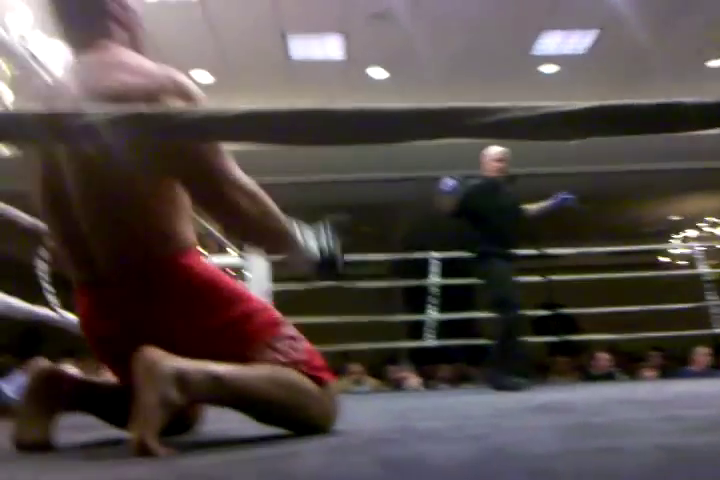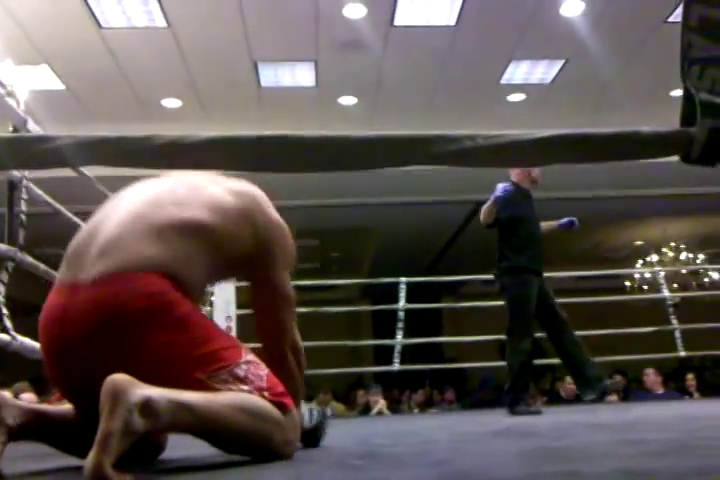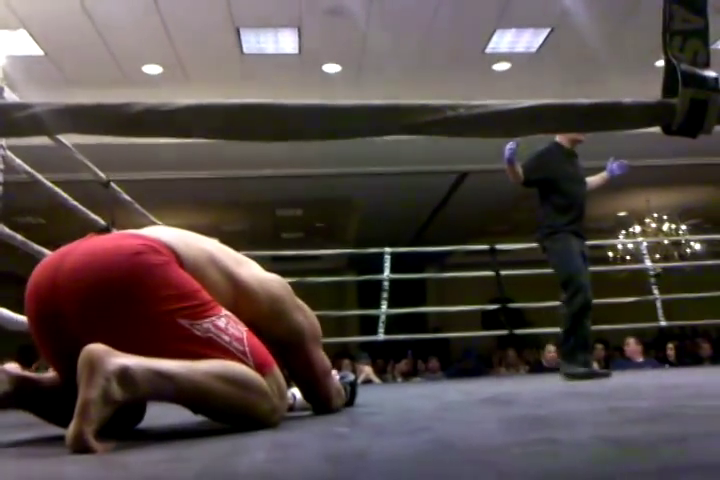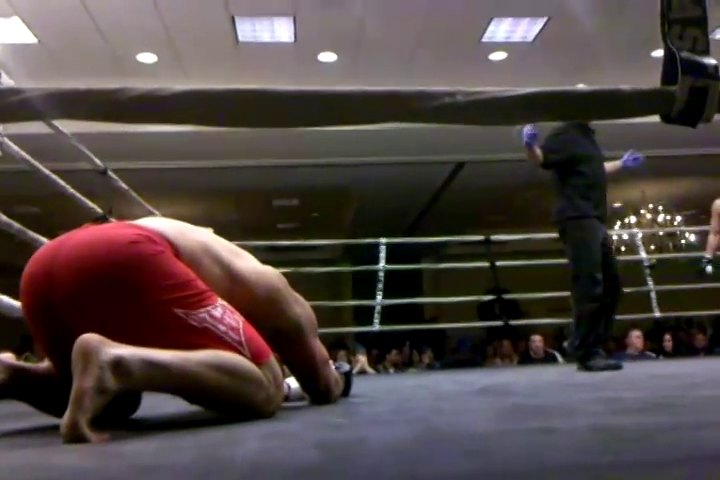
dt=0.7s
person 1, frame 1
left shoulder: (52, 103)
right shoulder: (156, 84)
right elbow: (230, 199)
right wrist: (302, 243)
left hip: (103, 313)
right hip: (173, 290)
left knee: (179, 414)
right knee: (318, 402)
left ankle: (65, 388)
right ankle: (181, 377)
person 1, frame 2
left shoulder: (170, 191)
right shoulder: (263, 215)
right elbow: (283, 343)
right wrist: (296, 413)
left knee: (132, 433)
right knee: (281, 430)
right ankle: (144, 403)
person 1, frame 3
right shoulder: (285, 306)
right elbow: (326, 400)
right wrist: (341, 389)
right hip: (127, 270)
left knee: (118, 408)
right knee: (268, 400)
right ankle: (118, 371)
person 1, frame 4
right shoulder: (280, 298)
right elbow: (324, 390)
left wrist: (281, 385)
right wrist: (336, 379)
right hip: (123, 261)
left knee: (114, 398)
right knee: (264, 389)
right ankle: (114, 362)
person 2, frame 1
left shoulder: (505, 191)
right shoulder: (476, 189)
left elbow: (520, 212)
right elbow: (451, 210)
left wrist: (552, 203)
right wrist: (448, 193)
left hip: (505, 258)
right hip: (490, 258)
left knee: (507, 313)
right knee: (510, 310)
left ankle: (498, 372)
right ankle: (504, 370)
person 2, frame 2
left shoulder: (523, 197)
right shoulder: (509, 195)
right elbow: (485, 219)
left wrist: (557, 225)
right wrist: (494, 200)
left hip: (532, 275)
right hip: (516, 275)
left knee: (559, 327)
right knee: (520, 337)
left ankle: (590, 383)
right ankle: (516, 399)
person 2, frame 3
left shoulder: (571, 158)
right shoulder: (547, 155)
right elbow: (519, 177)
left wrist: (607, 174)
right wrist: (510, 162)
left hip: (575, 235)
right hip: (557, 234)
left knee: (581, 295)
right knee: (578, 289)
left ankle: (578, 361)
right ankle: (570, 356)
person 2, frame 4
left shoulder: (587, 136)
right shoulder: (564, 134)
right elbow: (541, 157)
left wrist: (621, 163)
right wrist: (530, 145)
left hip: (594, 219)
right hip: (577, 219)
left knee: (611, 284)
right knee: (589, 286)
left ankle: (579, 342)
right ankle: (588, 353)
